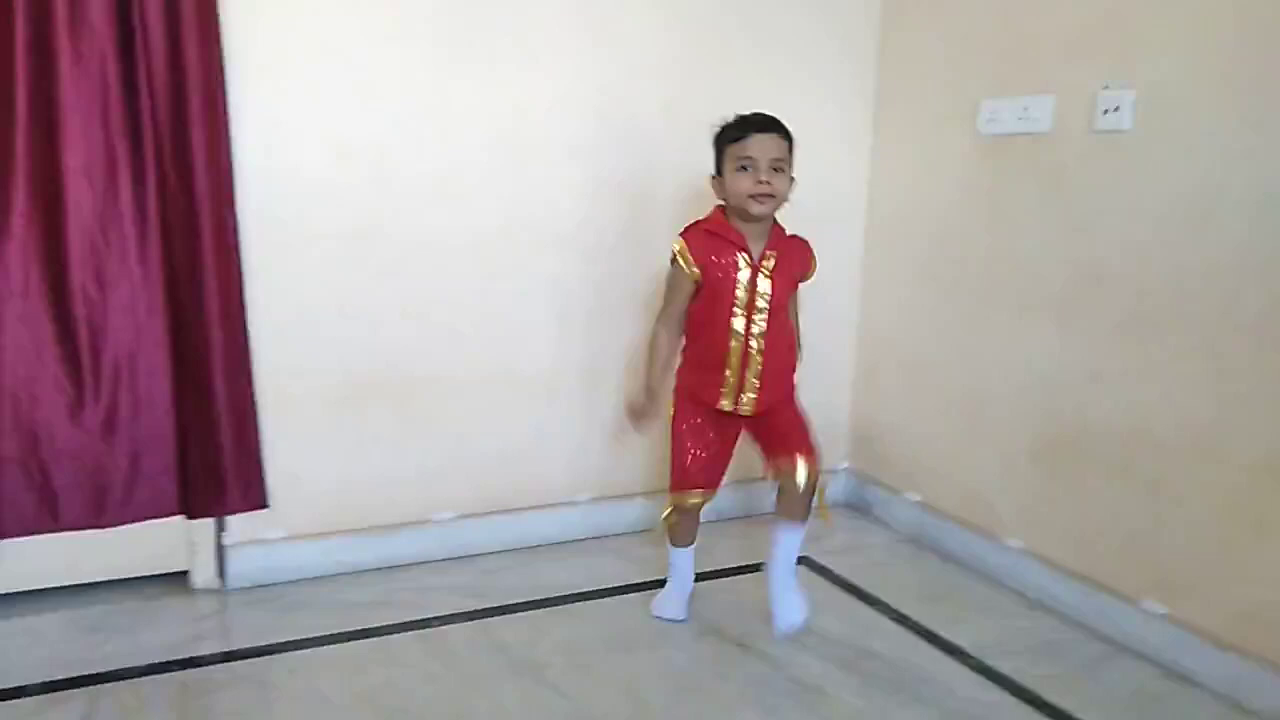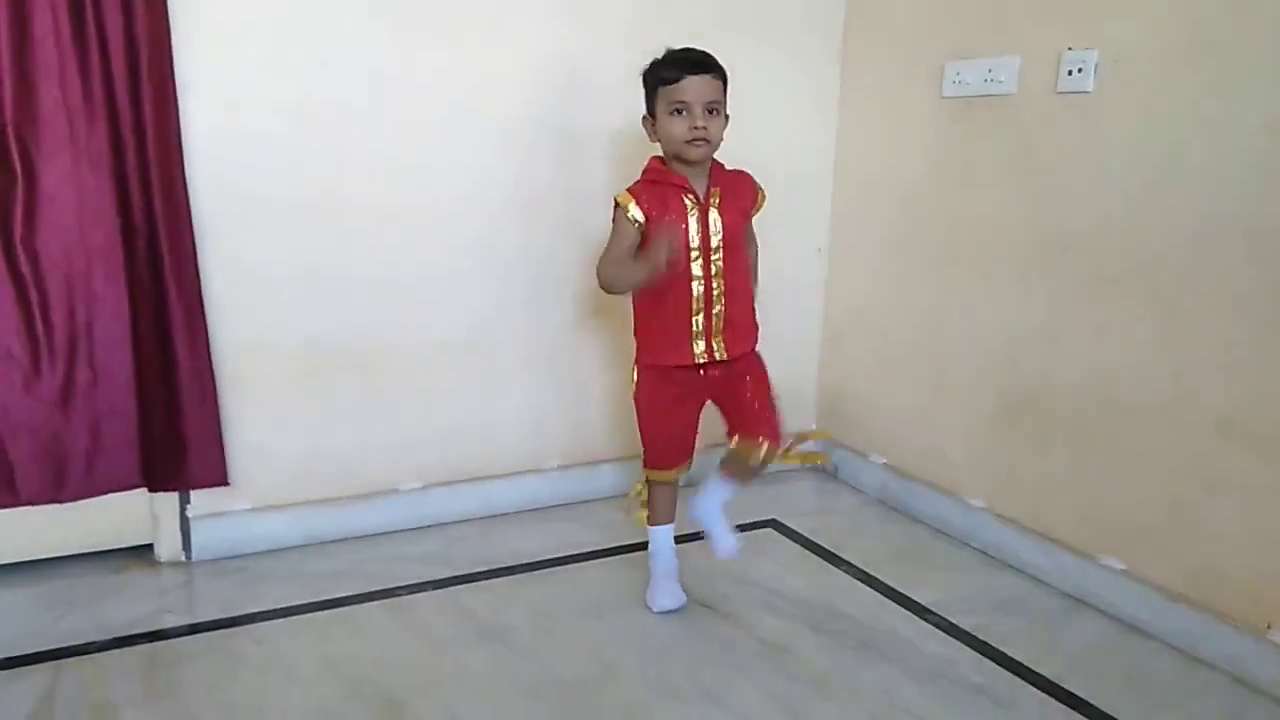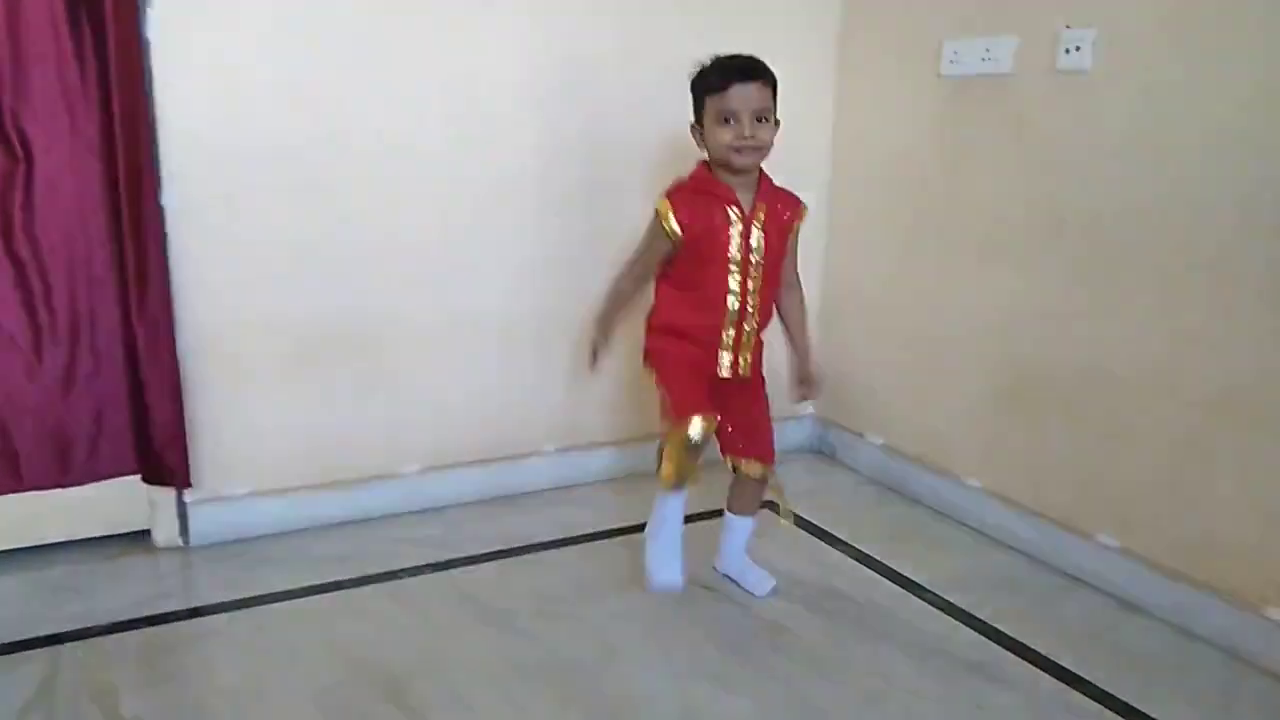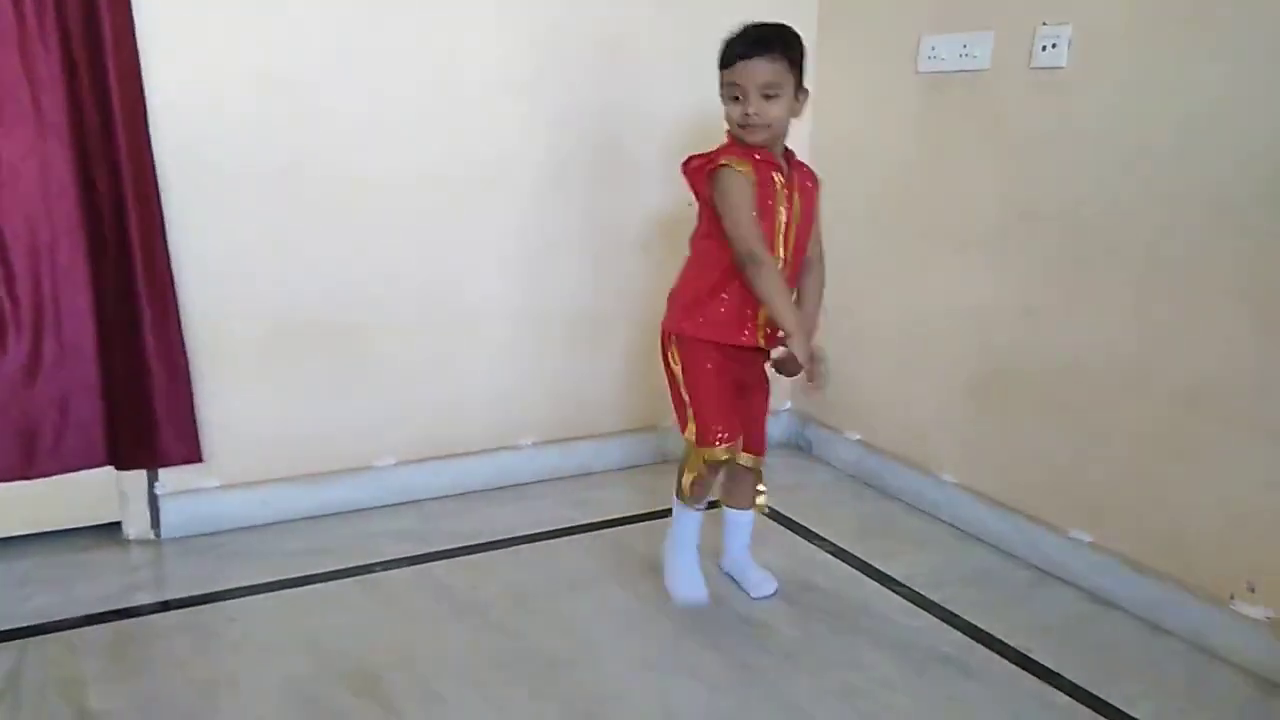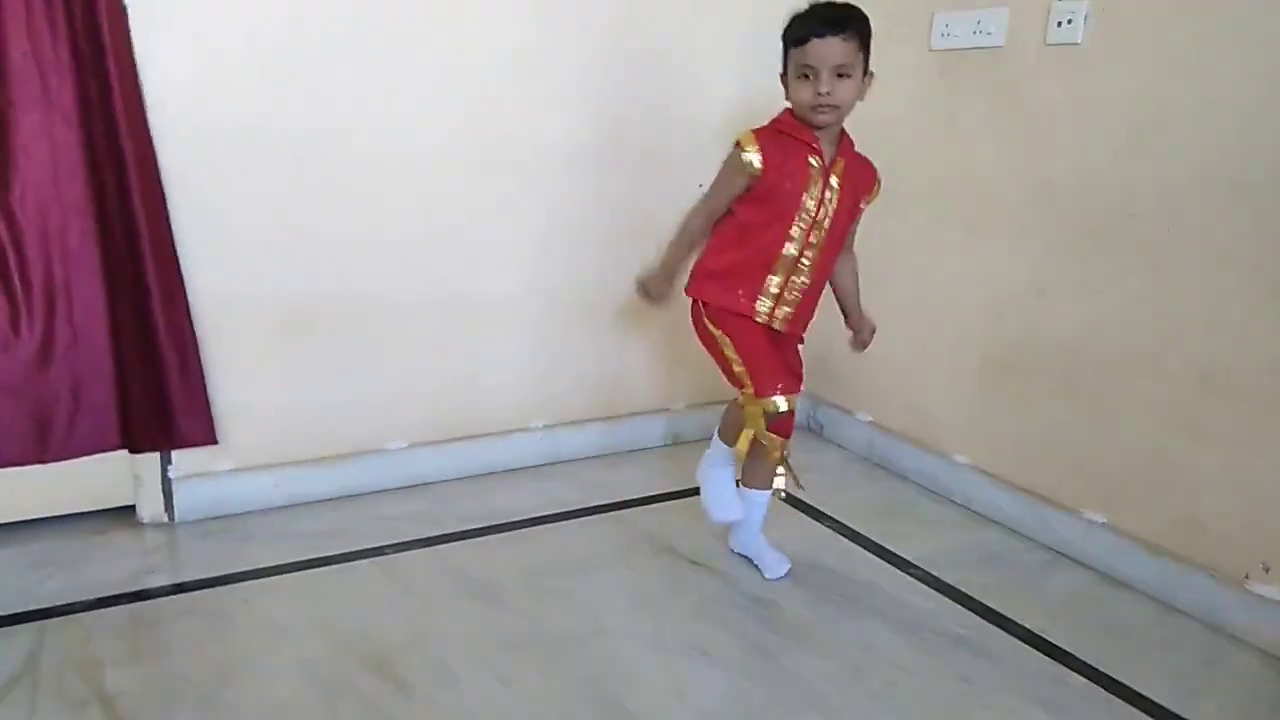
dt=1s
person 1, frame 1
left shoulder: (798, 254)
right shoulder: (695, 249)
right elbow: (668, 323)
right wrist: (650, 389)
left hip: (769, 394)
right hip: (704, 395)
left knee: (801, 476)
right knee: (689, 491)
left ankle: (782, 574)
right ankle: (679, 581)
person 1, frame 2
left shoulder: (742, 190)
right shoulder: (640, 201)
right elbow: (609, 277)
right wrist: (652, 261)
left hip: (734, 350)
right hip: (667, 359)
left knee: (762, 441)
right knee: (665, 461)
left ankle: (714, 499)
right ankle: (661, 567)
person 1, frame 3
left shoulder: (784, 210)
right shoulder: (682, 207)
left elbow: (785, 286)
right elbow: (638, 273)
left wrist: (802, 356)
right wrist: (603, 329)
left hip: (743, 359)
right hip: (680, 349)
left knee: (755, 458)
right knee: (691, 433)
left ankle: (733, 554)
right ankle: (665, 520)
person 1, frame 4
left shoulder: (802, 179)
right shoulder: (731, 172)
left elbow: (810, 258)
right elbow: (753, 256)
left wrist: (799, 329)
right wrist: (793, 326)
left hip: (750, 338)
right hip: (698, 333)
left knee: (750, 449)
right knee: (711, 444)
left ankle: (736, 551)
right ankle: (680, 547)
person 1, frame 5
left shoulder: (860, 175)
right shoulder: (761, 150)
right elbow: (708, 211)
left wrist: (853, 310)
right wrist: (666, 268)
left hip: (784, 323)
right hip: (726, 304)
left knee: (777, 430)
right knee: (771, 398)
left ankle: (748, 532)
right ankle: (719, 457)
